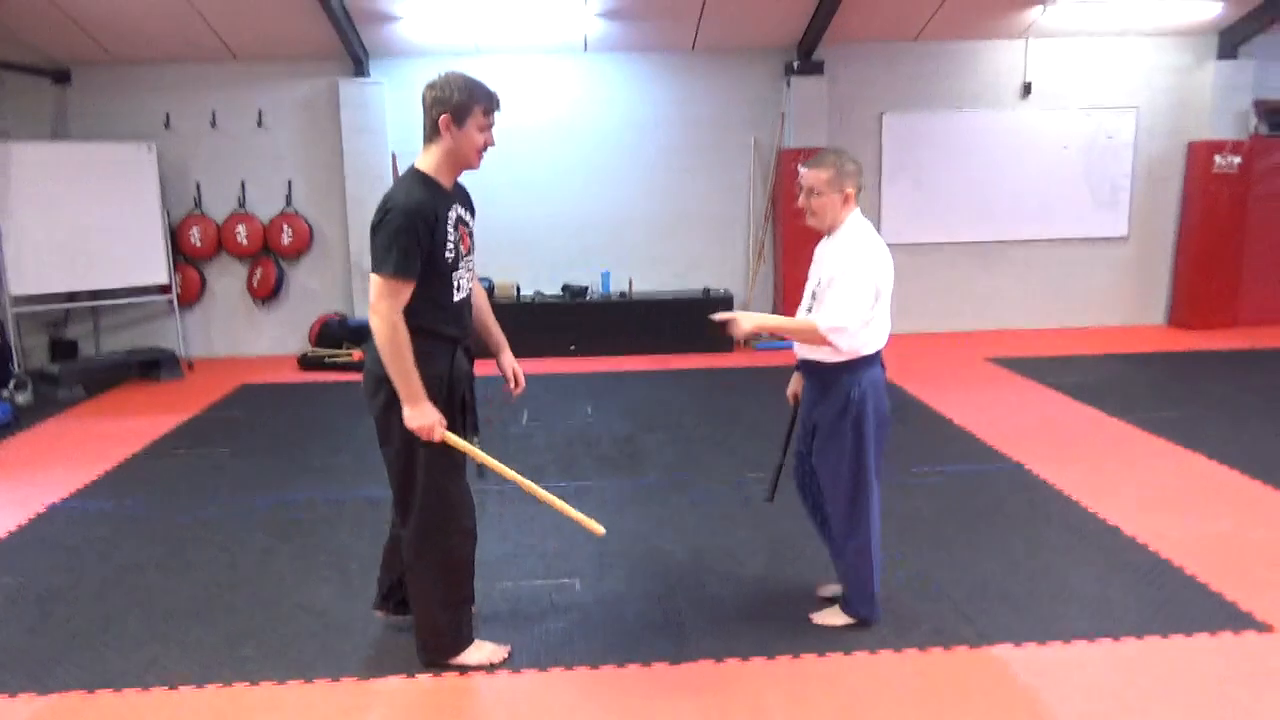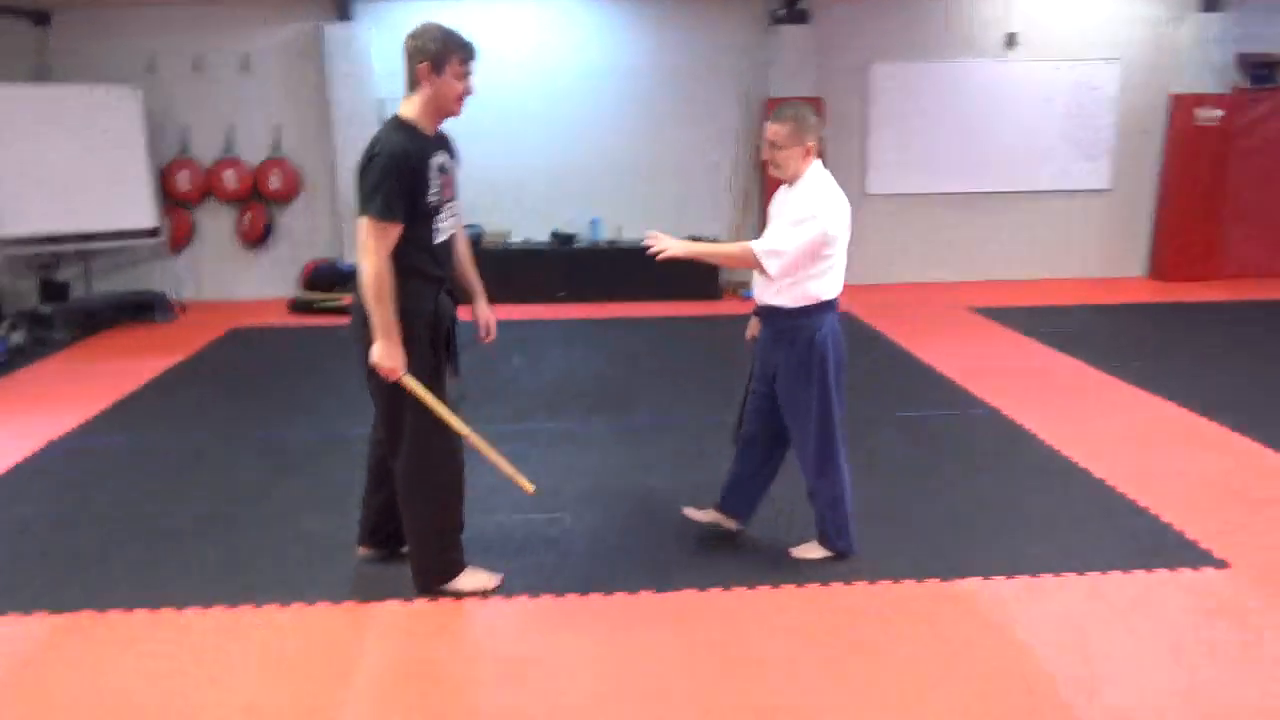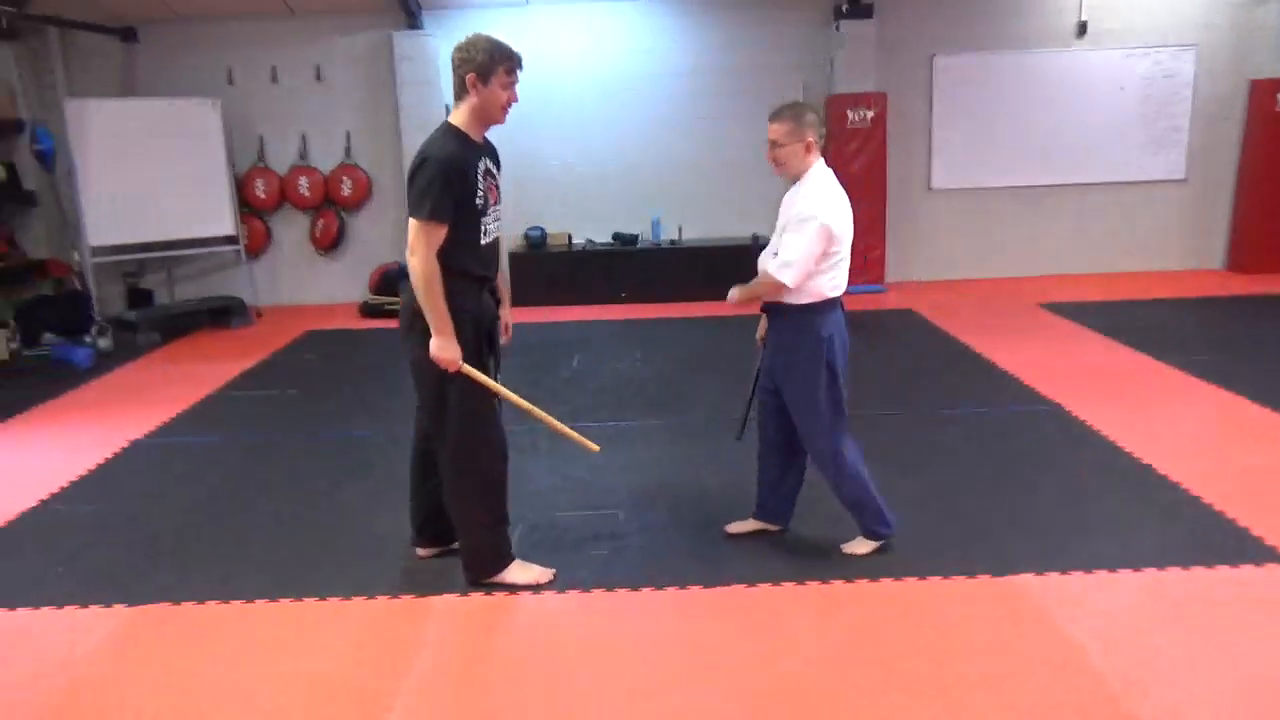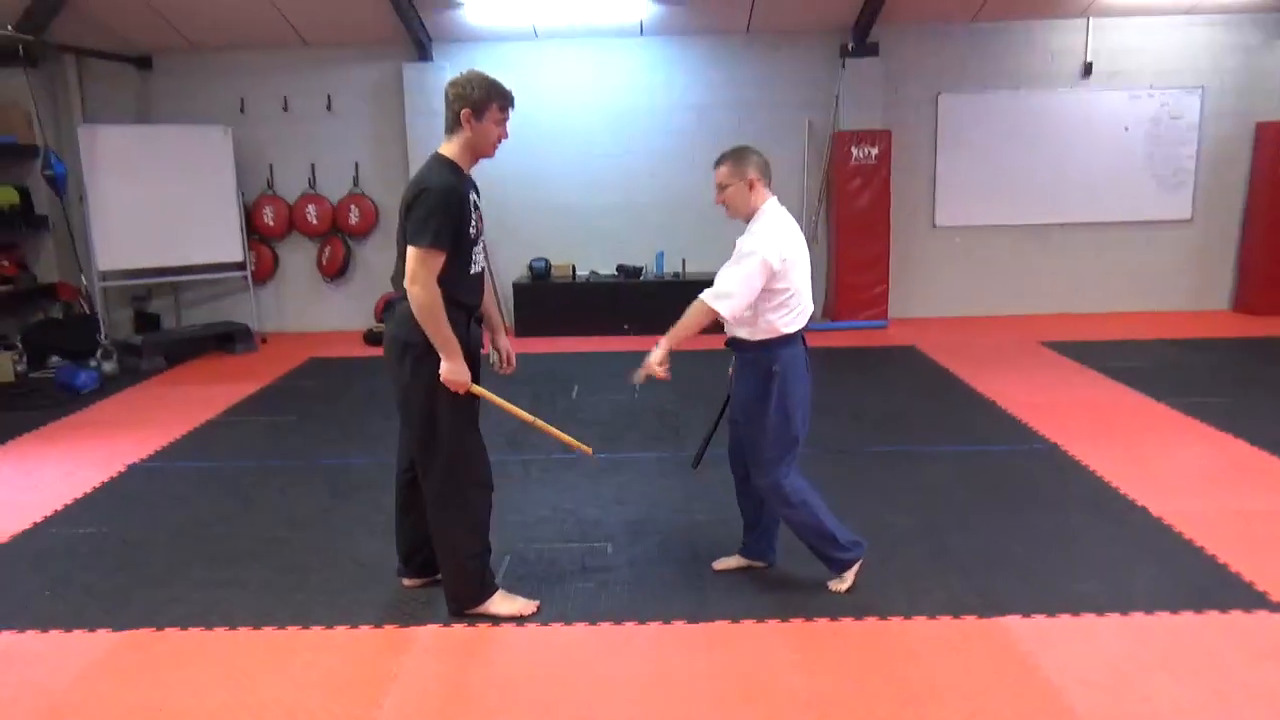
dt=0.3s
person 1, frame 1
left shoulder: (457, 196)
right shoulder: (408, 206)
right elbow: (385, 312)
left wrist: (502, 350)
right wrist: (413, 401)
left hip: (445, 365)
right hip: (411, 375)
left knee: (426, 497)
right knee: (438, 507)
left ankle: (398, 594)
right ankle: (445, 638)
person 1, frame 2
left shoulder: (440, 144)
right shoulder: (394, 152)
right elbow: (373, 252)
left wrist: (477, 297)
right wrist: (385, 340)
left hip: (429, 308)
right hip: (401, 315)
left knee: (400, 429)
right knee: (429, 442)
left ankle: (381, 533)
right ankle: (440, 566)
person 1, frame 3
left shoulder: (485, 152)
right shoulder: (442, 158)
right elbow: (421, 252)
left wrist: (501, 303)
right wrist: (441, 333)
left hip: (471, 308)
right hip: (446, 314)
left knee: (442, 427)
right knee: (474, 436)
left ankle: (434, 532)
right ankle: (490, 558)
person 1, frame 4
left shoulder: (460, 183)
right shoulder: (440, 188)
right elbow: (418, 280)
left wrist: (496, 331)
right wrist: (450, 356)
left hip: (436, 341)
right hip: (428, 345)
left knee: (424, 458)
right knee: (460, 468)
left ankle: (420, 563)
right ankle: (473, 590)
person 2, frame 1
left shoulder: (860, 251)
right shoulder: (831, 242)
left elbow: (834, 328)
left wrist: (760, 322)
right wrist: (803, 371)
left hip: (852, 388)
right hip: (825, 381)
left knee: (849, 495)
right knee: (814, 484)
left ankle: (859, 601)
right ankle: (855, 576)
person 2, frame 2
left shoulder: (819, 202)
right shoulder: (791, 192)
left elbow: (760, 256)
left wrist: (688, 249)
right wrist: (763, 314)
left hip: (808, 334)
right hip: (781, 328)
left knee: (815, 438)
right knee: (760, 427)
left ankle: (835, 537)
right ankle: (732, 510)
person 2, frame 3
left shoulder: (820, 202)
right shoulder: (801, 189)
left elbow: (782, 275)
left wrist: (743, 293)
right wrist: (770, 314)
left hip: (812, 330)
right hip: (790, 324)
left knee: (824, 437)
right knee: (775, 427)
left ankle: (876, 526)
right ankle: (771, 513)
person 2, frame 4
left shoulder: (765, 239)
right shoulder: (773, 226)
left elbow: (715, 302)
left wrist: (663, 347)
right wrist: (742, 354)
left hip: (773, 364)
right hip: (762, 357)
left knee: (775, 471)
right knee: (746, 459)
left ankle: (844, 555)
right ankle: (758, 548)
